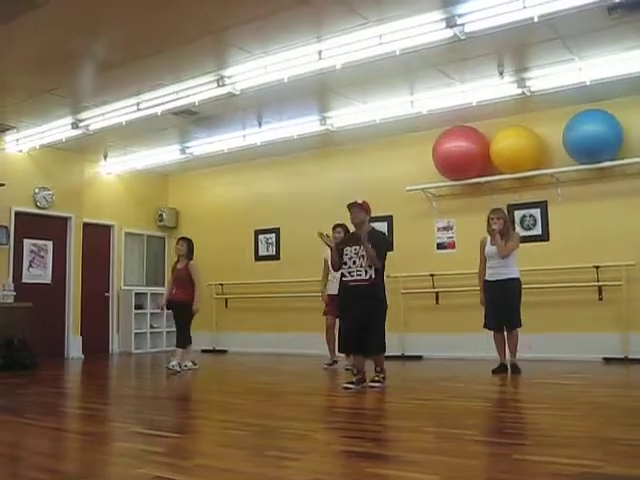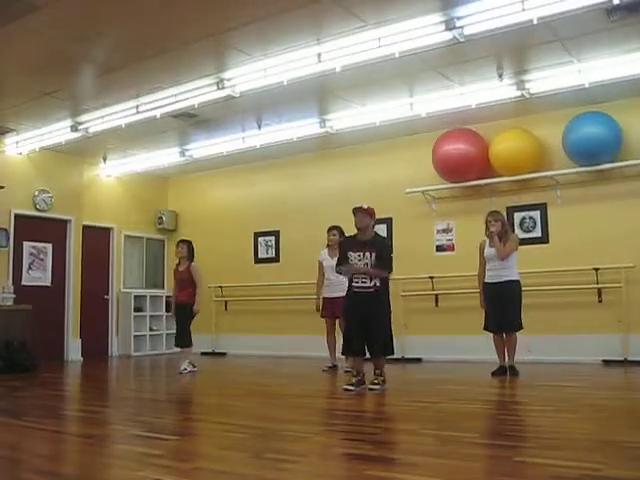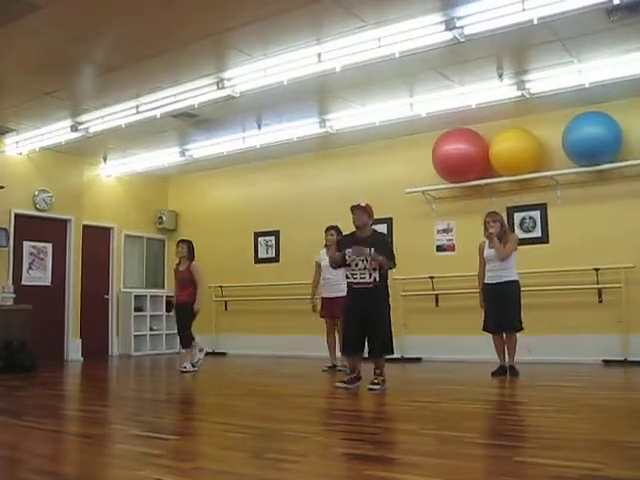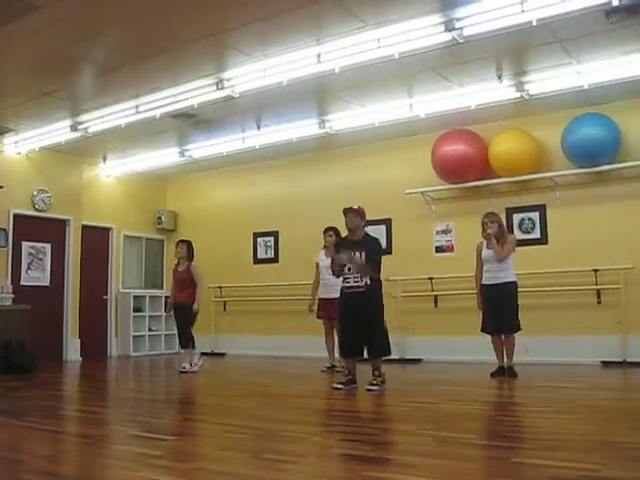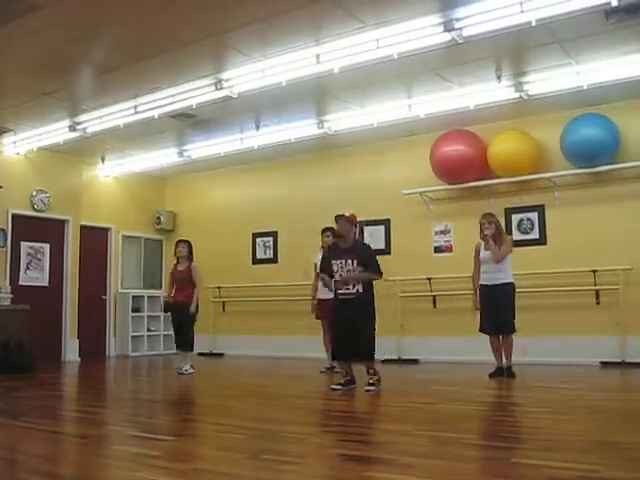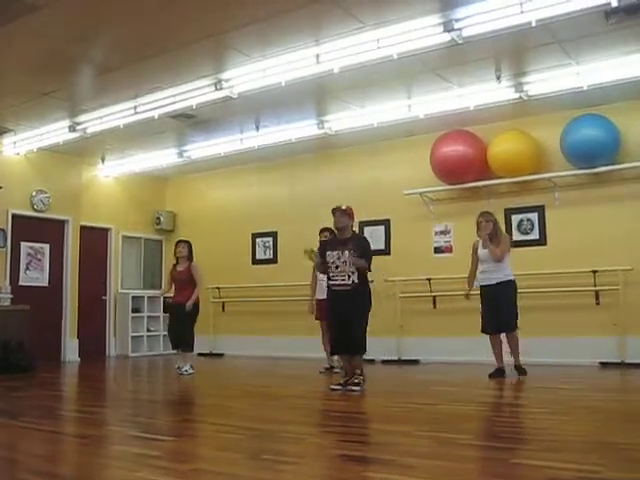
dt=0.2s
person 1, frame 1
left shoulder: (378, 237)
right shoulder: (346, 240)
left elbow: (378, 264)
right elbow: (335, 267)
left wrist: (365, 242)
right wrist: (333, 248)
left hip: (373, 296)
right hip: (349, 296)
left knee: (374, 337)
right knee: (351, 337)
left ankle: (380, 372)
right ankle: (359, 375)
person 1, frame 2
left shoulder: (381, 243)
right shoulder: (347, 243)
left elbow: (385, 272)
right elbow: (341, 267)
left wrist: (360, 270)
right wrist: (346, 271)
left hip: (377, 300)
right hip: (354, 299)
left knee: (378, 340)
right knee: (353, 341)
left ankle: (379, 376)
right ankle: (358, 376)
person 1, frame 3
left shoulder: (380, 239)
right shoulder: (345, 241)
left elbow: (390, 264)
right elbow: (336, 264)
left wrist: (369, 254)
right wrist: (334, 256)
left hip: (376, 297)
right hip: (354, 297)
left knee: (378, 338)
right knee: (351, 338)
left ankle: (379, 375)
right ankle: (354, 374)
person 1, frame 4
left shoulder: (372, 243)
right shoulder: (341, 245)
left elbow: (372, 271)
right elbow: (336, 271)
left wrist: (351, 264)
right wrist: (337, 265)
left hip: (370, 300)
right hip: (348, 300)
left knee: (375, 340)
right knee: (347, 340)
left ankle: (378, 376)
right ankle: (351, 376)
person 1, frame 5
left shoulder: (363, 249)
right shoulder: (330, 251)
left elbow: (377, 274)
right elbow: (324, 274)
left wrist: (355, 276)
right wrist: (326, 281)
left hip: (362, 305)
right hip: (340, 305)
left knee: (363, 343)
right knee: (339, 344)
left ankle: (373, 375)
right ankle: (349, 377)
person 1, frame 6
left shoulder: (360, 241)
right shoulder: (326, 244)
left elbow: (366, 268)
right elbow: (321, 269)
left wrist: (353, 258)
right wrist: (318, 261)
left hip: (357, 298)
right hip: (336, 298)
left knee: (355, 337)
right knee: (338, 339)
left ankle: (359, 375)
right ankle: (348, 375)
person 2, frame 1
left shoulder: (513, 237)
right shoulder: (485, 241)
left elbow: (504, 253)
right elbow: (482, 267)
left wrist: (497, 235)
right wrist: (481, 291)
left hip: (510, 282)
right hip: (491, 284)
left knee: (511, 324)
right knee: (495, 325)
left ankle: (513, 361)
right ankle: (502, 362)
person 2, frame 2
left shoulder: (512, 238)
right shoulder: (483, 243)
left elbow: (503, 255)
right elbow: (482, 270)
left wrist: (496, 237)
right wrist: (481, 293)
left hip: (510, 284)
right hip: (491, 286)
left knee: (510, 327)
right knee: (495, 328)
left ankle: (511, 364)
right ankle: (502, 364)
person 2, frame 3
left shoulder: (511, 239)
right shoulder: (483, 245)
left elbow: (503, 255)
right elbow: (481, 270)
left wrist: (495, 238)
right wrist: (481, 294)
left hip: (509, 285)
right hip: (490, 287)
left knee: (510, 326)
right knee: (494, 328)
left ankle: (511, 364)
right ankle: (502, 364)
person 2, frame 4
left shoulder: (509, 240)
right shoulder: (481, 245)
left elbow: (501, 256)
right elbow: (479, 271)
left wrist: (493, 239)
right wrist: (478, 295)
left hip: (507, 286)
right hip: (488, 288)
left knee: (508, 328)
right knee: (493, 329)
left ankle: (509, 365)
right ankle: (501, 365)
person 2, frame 5
left shoulder: (506, 240)
right shoulder: (479, 246)
left elbow: (498, 257)
right elbow: (476, 272)
left wrist: (490, 240)
right wrist: (475, 294)
left hip: (504, 287)
right hip: (486, 289)
left knee: (506, 328)
right knee: (491, 329)
left ankle: (508, 365)
right ankle: (500, 366)
person 2, frame 6
left shoulder: (503, 239)
right shoulder: (476, 245)
left elbow: (497, 257)
right elbow: (473, 269)
left wrist: (488, 241)
right wrist: (469, 288)
left hip: (505, 285)
right hip: (486, 288)
left knee: (509, 326)
right knee: (491, 329)
left ankle: (517, 363)
right ankle: (500, 366)
person 3, frame 1
right shoulder: (328, 252)
right elbow: (325, 275)
right wrist: (323, 292)
right hip: (332, 294)
right knee: (329, 327)
left ankle: (349, 359)
right ankle: (333, 358)
person 3, frame 2
right shoulder: (323, 254)
right elbow: (320, 278)
right wrist: (317, 297)
left hip: (343, 295)
right hip: (327, 296)
left knee: (345, 329)
right knee: (329, 329)
left ankle: (348, 362)
right ankle: (333, 362)
person 3, frame 3
right shoulder: (321, 254)
right elbow: (317, 277)
right wrist: (312, 297)
left hip: (341, 295)
right hip: (326, 296)
left knee: (341, 329)
right knee: (329, 329)
left ankle: (344, 361)
right ankle: (333, 361)
person 3, frame 4
right shoulder: (320, 255)
right elbow: (317, 279)
right wrist: (312, 298)
left hip: (338, 297)
right hip: (324, 297)
right knee: (328, 330)
right ankle: (332, 362)
person 3, frame 5
right shoulder: (318, 255)
right elbow: (315, 280)
right wrist: (313, 299)
left hip: (336, 297)
right hip: (322, 298)
right knee: (326, 331)
right ankle: (331, 363)
person 3, frame 6
right shoulder: (316, 256)
right elbow: (314, 280)
right wrist: (311, 299)
right hip: (320, 298)
right knee: (325, 331)
right ankle: (330, 363)
person 4, frame 1
left shoulder: (191, 264)
right shoulder: (175, 265)
left elbow: (197, 284)
right elbow: (171, 284)
left wrist: (196, 303)
right wrist: (165, 300)
left hip: (188, 302)
right hip: (176, 301)
left knee: (182, 330)
right knee: (183, 331)
left ankle: (176, 361)
right ankle: (188, 361)
person 4, frame 2
left shoulder: (192, 266)
right shoulder: (176, 268)
left elbow: (199, 285)
left wrist: (197, 303)
right wrist: (173, 305)
left hip: (189, 303)
right hip: (179, 303)
left knee: (182, 331)
right knee: (184, 332)
left ankle: (186, 361)
right ankle: (190, 363)
person 4, frame 3
left shoulder: (193, 265)
right shoulder: (177, 268)
left elbow: (200, 285)
left wrist: (197, 303)
right wrist: (174, 304)
left hip: (190, 303)
right hip: (180, 303)
left knee: (184, 330)
right knee: (183, 332)
left ankle: (197, 351)
right ankle: (190, 361)
person 4, frame 4
left shoulder: (192, 266)
right shoulder: (175, 268)
left elbow: (199, 285)
left wrist: (196, 303)
right wrist: (170, 304)
left hip: (189, 304)
right hip: (178, 304)
left knee: (185, 331)
right knee: (181, 332)
left ankle: (192, 359)
right ankle: (189, 360)
person 4, frame 5
left shoulder: (192, 266)
right shoulder: (174, 268)
left elbow: (197, 286)
right elbow: (171, 287)
left wrist: (194, 303)
right wrist: (166, 300)
left hip: (189, 304)
right hip: (176, 304)
left knee: (187, 332)
right knee: (178, 333)
left ankle: (188, 364)
right ankle: (183, 361)
person 4, frame 6
left shoulder: (192, 266)
right shoulder: (173, 268)
left elbow: (198, 285)
right elbow: (169, 286)
left wrist: (192, 301)
left hip: (189, 304)
right hip: (176, 304)
left knee: (187, 333)
right knee: (173, 332)
left ankle: (188, 365)
right ankle: (182, 361)
